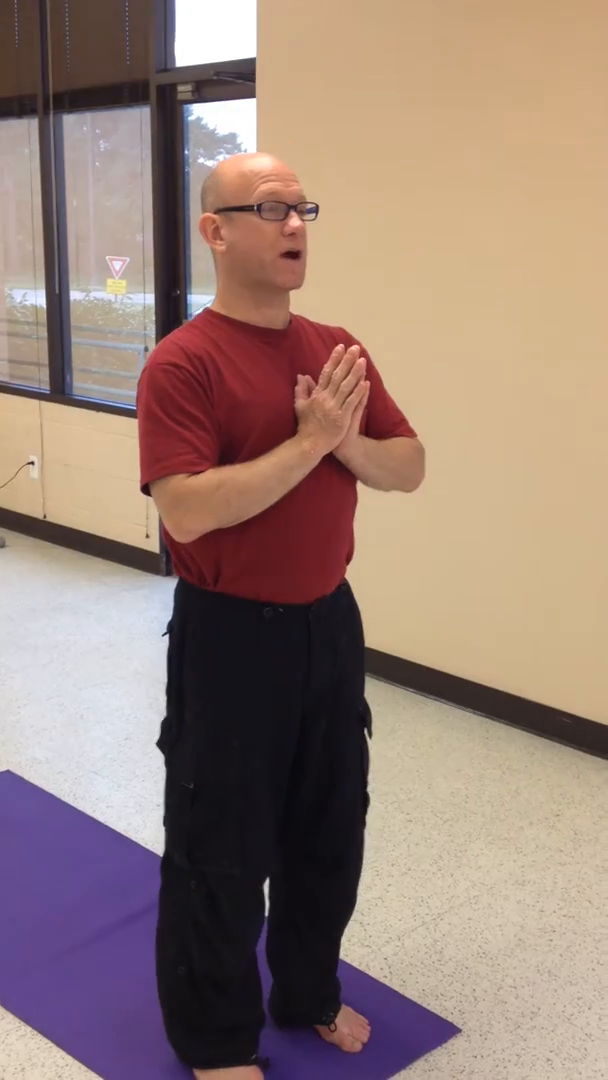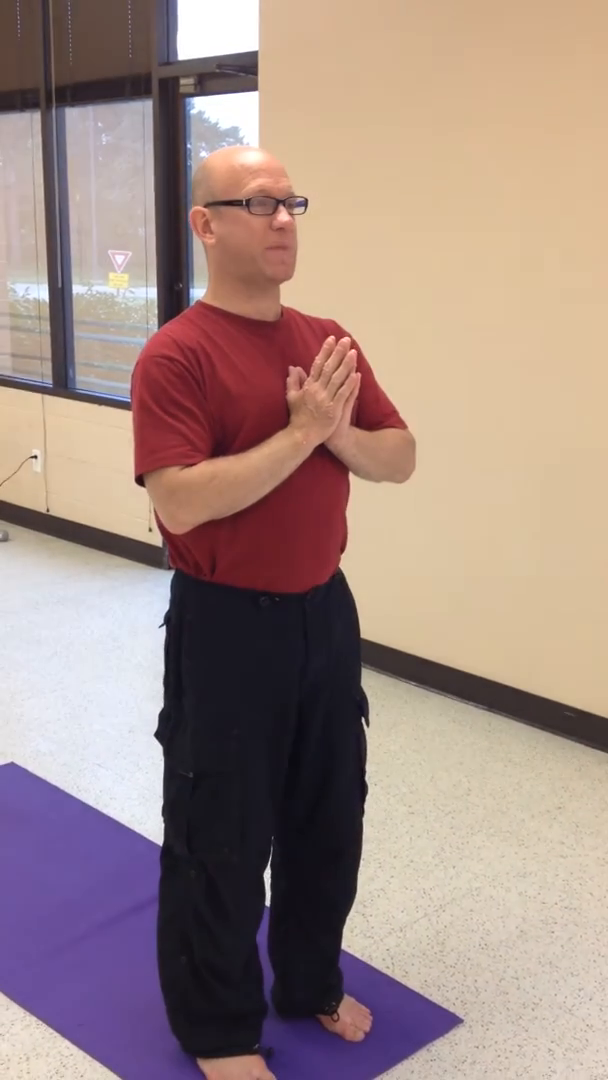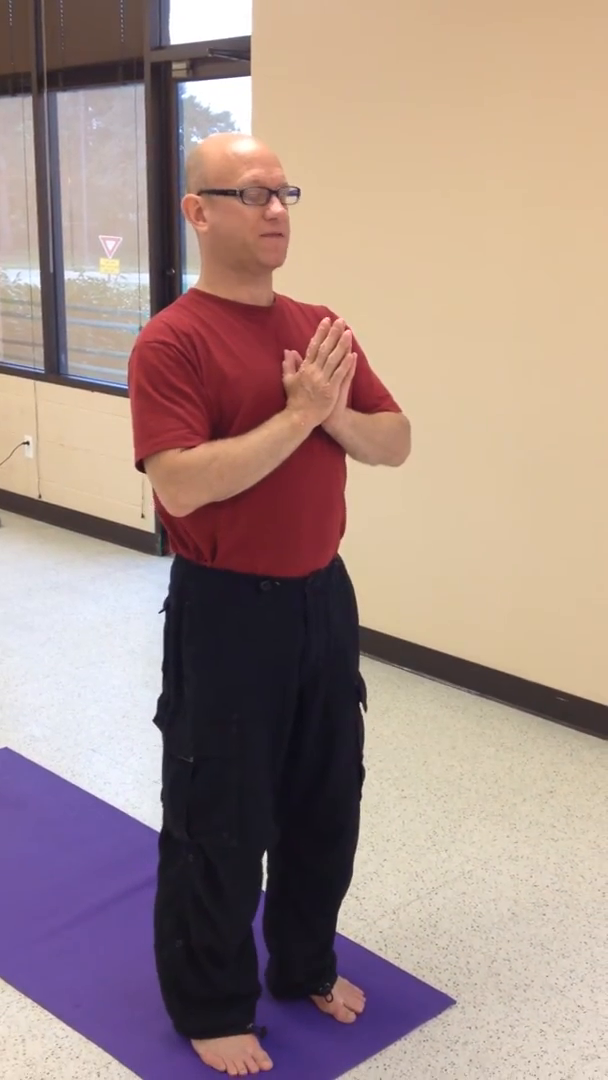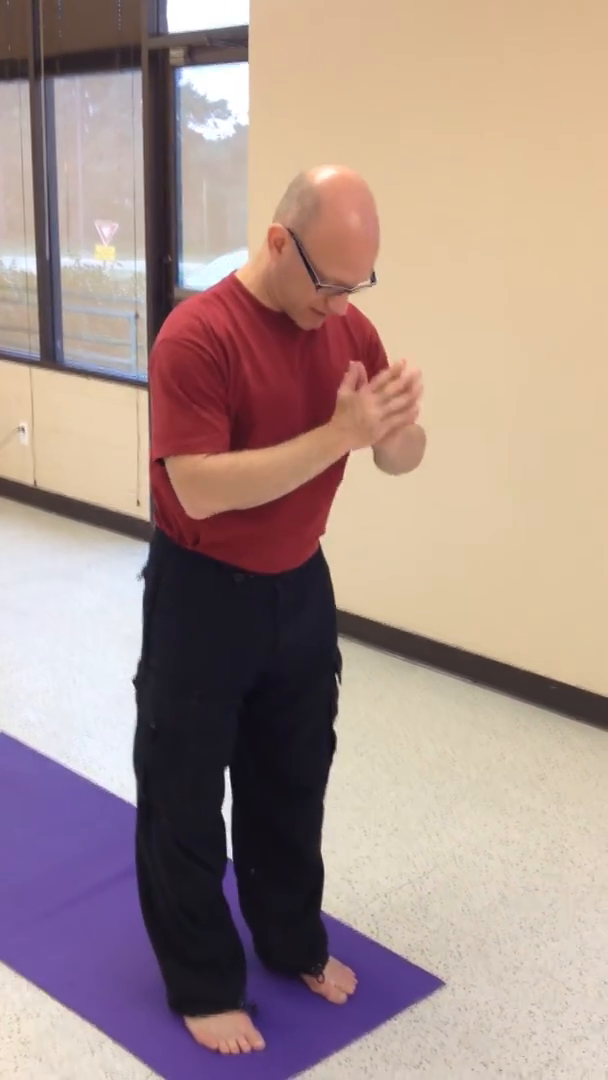
dt=0.7s
person 1, frame 1
left shoulder: (338, 350)
right shoulder: (183, 362)
left elbow: (409, 466)
right elbow: (185, 510)
left wrist: (346, 442)
right wrist: (309, 441)
left hip: (329, 623)
right hip: (229, 636)
left knee: (329, 830)
right knee: (221, 847)
left ankle: (309, 992)
person 1, frame 2
left shoulder: (328, 342)
right shoulder: (176, 356)
left elbow: (400, 457)
right elbow: (178, 503)
left wrist: (339, 432)
right wrist: (299, 434)
left hip: (324, 613)
right hip: (225, 628)
left knee: (329, 820)
right knee: (219, 839)
left ankle: (311, 983)
person 1, frame 3
left shoulder: (320, 328)
right shoulder: (172, 341)
left elbow: (395, 441)
right elbow: (181, 484)
left wrist: (336, 413)
right wrist: (297, 414)
left hip: (323, 597)
right hip: (225, 612)
left knee: (326, 804)
right knee: (218, 821)
left ankle: (304, 963)
person 1, frame 4
left shoulder: (348, 329)
right shoulder: (197, 335)
left elbow: (398, 445)
right elbow: (196, 486)
left wrist: (397, 428)
right wrist: (338, 434)
left hip: (300, 588)
right hip: (201, 597)
left knee: (292, 780)
right knee: (185, 794)
left ankle: (293, 942)
right ankle: (202, 984)
